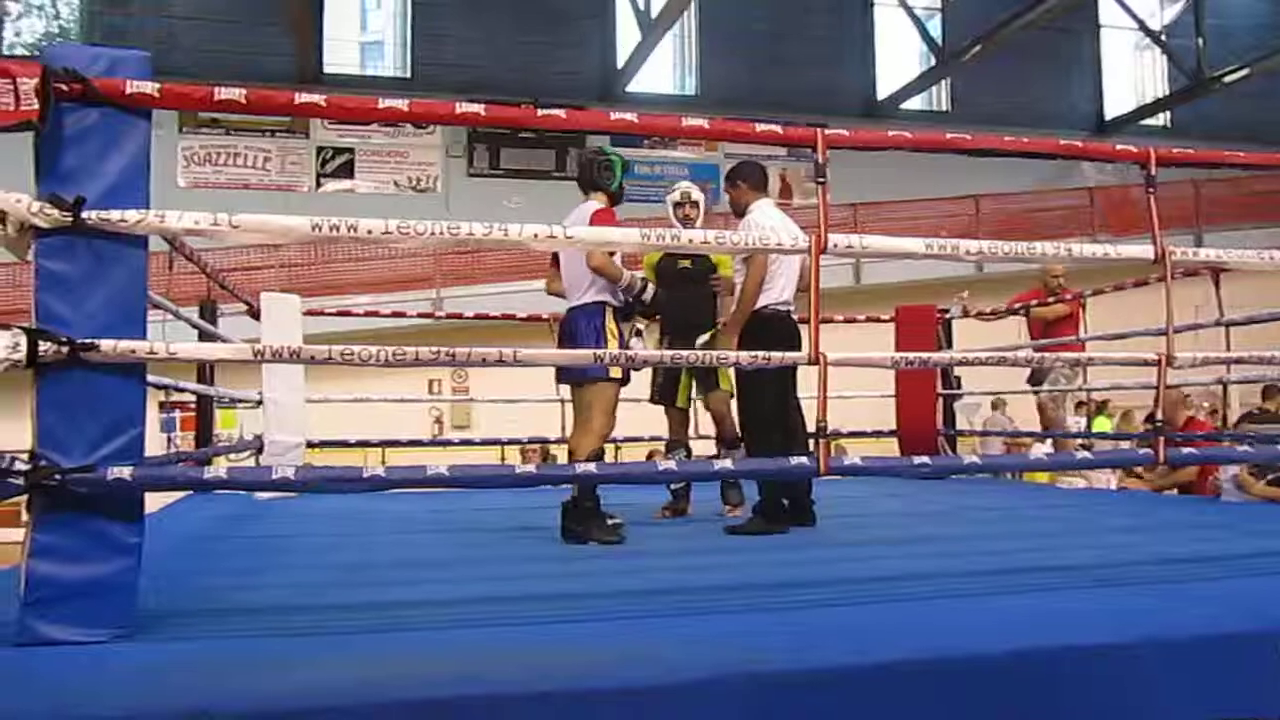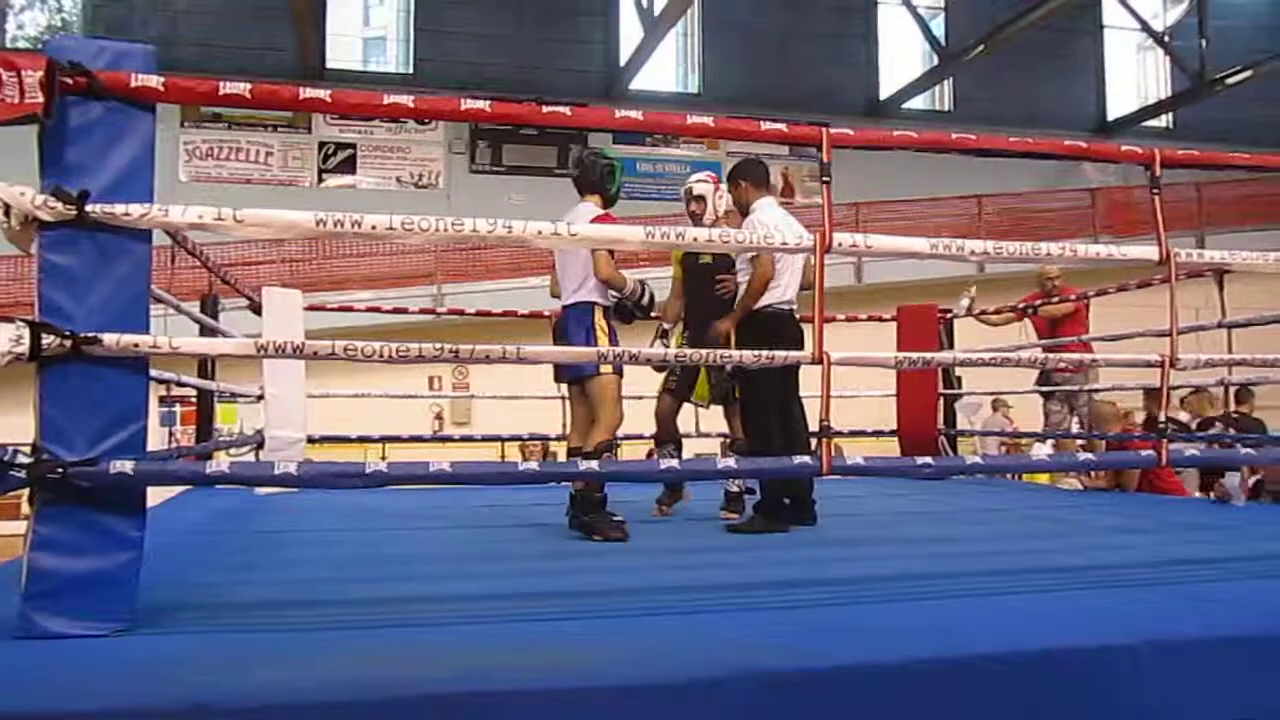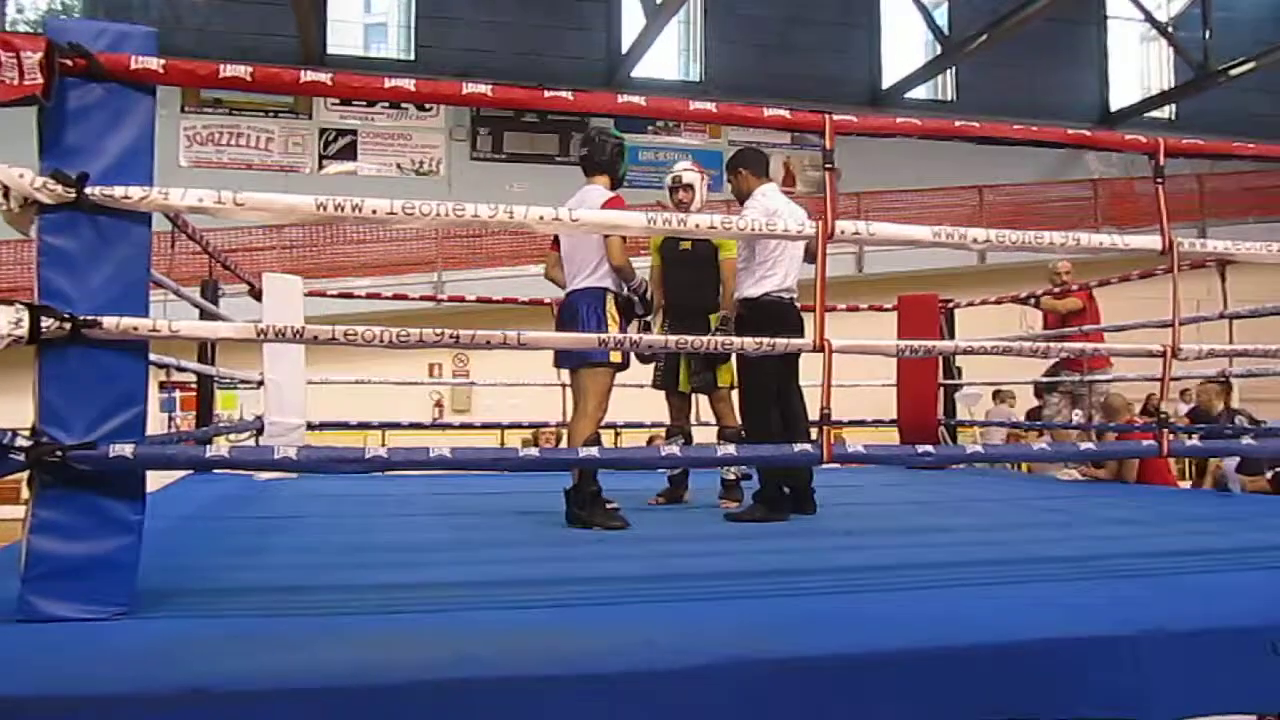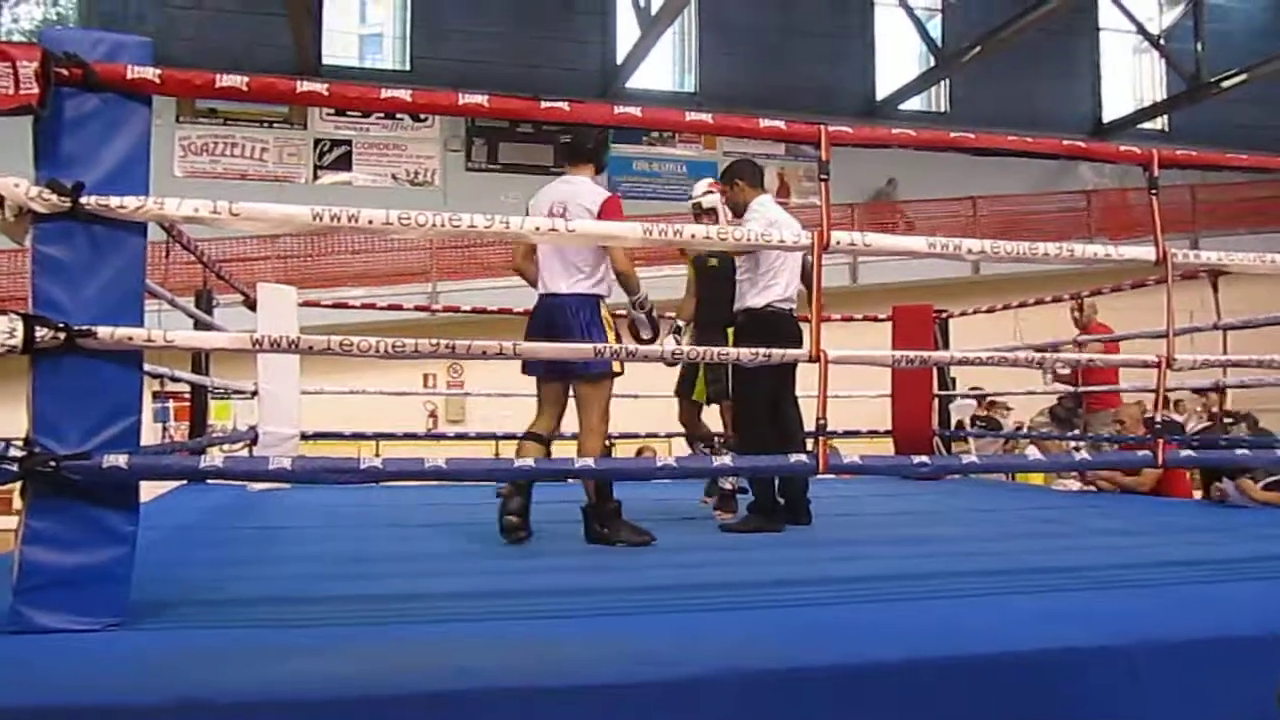
dt=1s
person 1, frame 1
left shoulder: (570, 221)
right shoulder: (601, 213)
left elbow: (552, 283)
right elbow: (597, 260)
right wrist: (633, 285)
left hip: (574, 320)
right hip: (597, 320)
left knee: (583, 423)
right knee: (599, 423)
left ankle: (584, 511)
right ankle: (578, 513)
person 1, frame 2
left shoulder: (567, 222)
right shoulder: (600, 219)
right elbow: (604, 272)
right wrist: (634, 291)
left hip: (568, 319)
right hip: (590, 320)
left knee: (582, 422)
right knee: (608, 417)
left ankle: (582, 504)
right ankle: (589, 506)
person 1, frame 3
left shoulder: (570, 205)
right shoulder: (610, 201)
left elbow: (552, 270)
right elbow: (617, 259)
right wrist: (639, 288)
left hip: (573, 305)
right hip: (598, 306)
left knee: (583, 409)
right knee: (592, 411)
left ankle: (583, 496)
right ankle: (584, 501)
person 1, frame 4
left shoulder: (540, 198)
right shoulder: (602, 200)
left elbow: (521, 263)
right elbow: (620, 264)
right wrist: (642, 305)
left hip: (546, 310)
right hip: (584, 311)
left knee: (546, 416)
right knee: (593, 424)
left ankle: (516, 497)
right ankle: (602, 518)
person 2, frame 1
left shoulder: (755, 219)
right shoulder: (788, 223)
left elbow: (756, 276)
left wrist: (732, 331)
left hip: (761, 326)
right hip: (785, 324)
left knee: (760, 421)
right knee: (786, 416)
left ankle: (771, 512)
right ankle: (799, 506)
person 2, frame 2
left shoulder: (759, 219)
right shoulder: (790, 221)
left elbow: (763, 273)
left wrist: (732, 319)
left hip: (762, 325)
right hip: (786, 323)
left knee: (761, 419)
right knee: (788, 414)
left ankle: (772, 510)
right ankle: (800, 504)
person 2, frame 3
left shoulder: (760, 202)
right shoulder: (794, 209)
left hip: (760, 311)
right hip: (786, 311)
left knee: (760, 406)
right knee: (788, 401)
left ankle: (771, 498)
right ankle: (800, 493)
person 2, frame 4
left shoulder: (758, 212)
right shoulder: (785, 219)
left elbow: (743, 245)
right elbow: (807, 272)
left hip: (761, 323)
right hip: (785, 323)
left knee: (751, 417)
right knee: (784, 414)
left ankle: (767, 509)
right ankle: (796, 503)
person 3, frame 1
left shoulder: (716, 250)
right shoulder: (656, 254)
left elbow: (727, 298)
left hip: (705, 340)
right hip: (670, 343)
left knee: (720, 409)
right knee: (676, 425)
left ankle: (731, 485)
right ankle: (679, 496)
person 3, frame 2
right shoulder: (683, 247)
right wrist: (663, 333)
left hip: (728, 339)
right hip: (691, 338)
left knee: (736, 418)
right knee: (665, 412)
left ankle: (734, 496)
right ankle: (673, 484)
person 3, frame 3
left shoulder: (719, 232)
right shoulder: (661, 237)
left elbow: (729, 283)
left wrist: (725, 325)
right wrist: (646, 326)
left hip: (708, 326)
right hip: (673, 328)
left knee: (721, 403)
right knee: (677, 408)
left ankle: (731, 483)
right ankle: (677, 483)
person 3, frame 4
right shoulder: (696, 249)
right wrist: (677, 328)
left hip: (732, 338)
right hip: (701, 338)
left knee: (731, 416)
right knee: (688, 416)
left ankle: (728, 493)
right ankle: (717, 475)
person 4, frame 1
left shoulder: (1070, 298)
right shoulder: (1032, 296)
left elbow: (1051, 314)
right elbow: (993, 315)
left wrist: (1027, 310)
left hip: (1067, 362)
right hip: (1046, 364)
left knee: (1045, 399)
right knee: (1053, 419)
left ankle: (1065, 453)
person 4, frame 2
left shoulder: (1073, 296)
right shoulder: (1032, 301)
left elbow: (1057, 311)
right elbow: (995, 319)
left wrist: (1030, 309)
left hip: (1081, 370)
right hip: (1054, 372)
left knee: (1091, 423)
right knee: (1058, 427)
person 4, frame 3
left shoulder: (1082, 293)
right shoulder: (1049, 303)
left elbow: (1062, 307)
left wrist: (1031, 300)
left hip: (1094, 369)
right hip: (1065, 370)
right knee: (1052, 419)
person 4, frame 4
left shoulder: (1101, 333)
right shoulder: (1081, 338)
left elbow: (1087, 354)
right wrist: (1056, 376)
left hip: (1103, 408)
right hip: (1081, 405)
left knee: (1102, 452)
